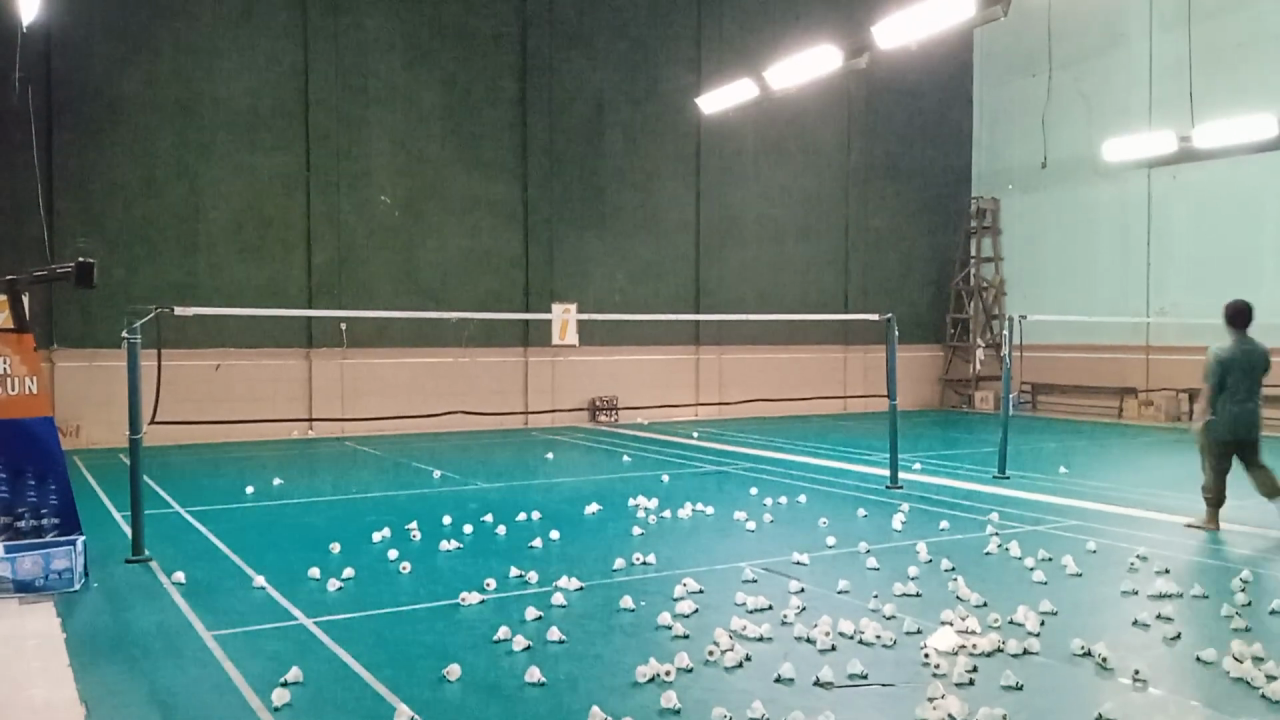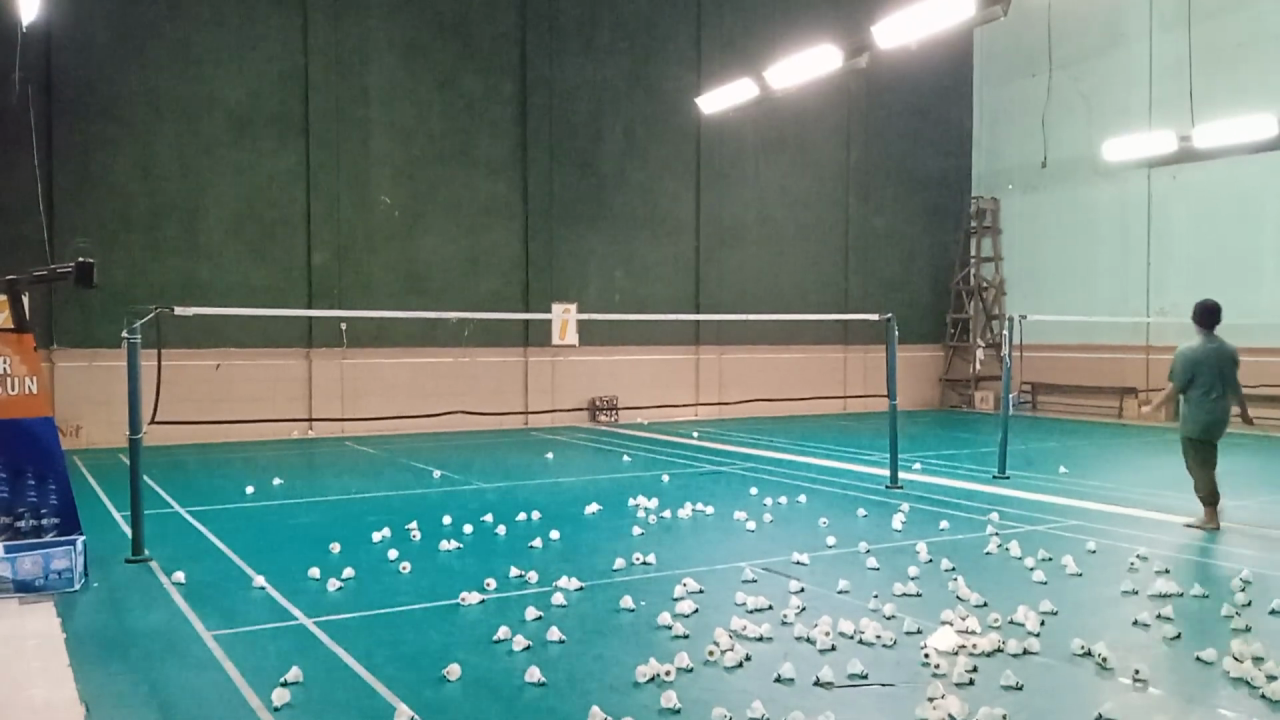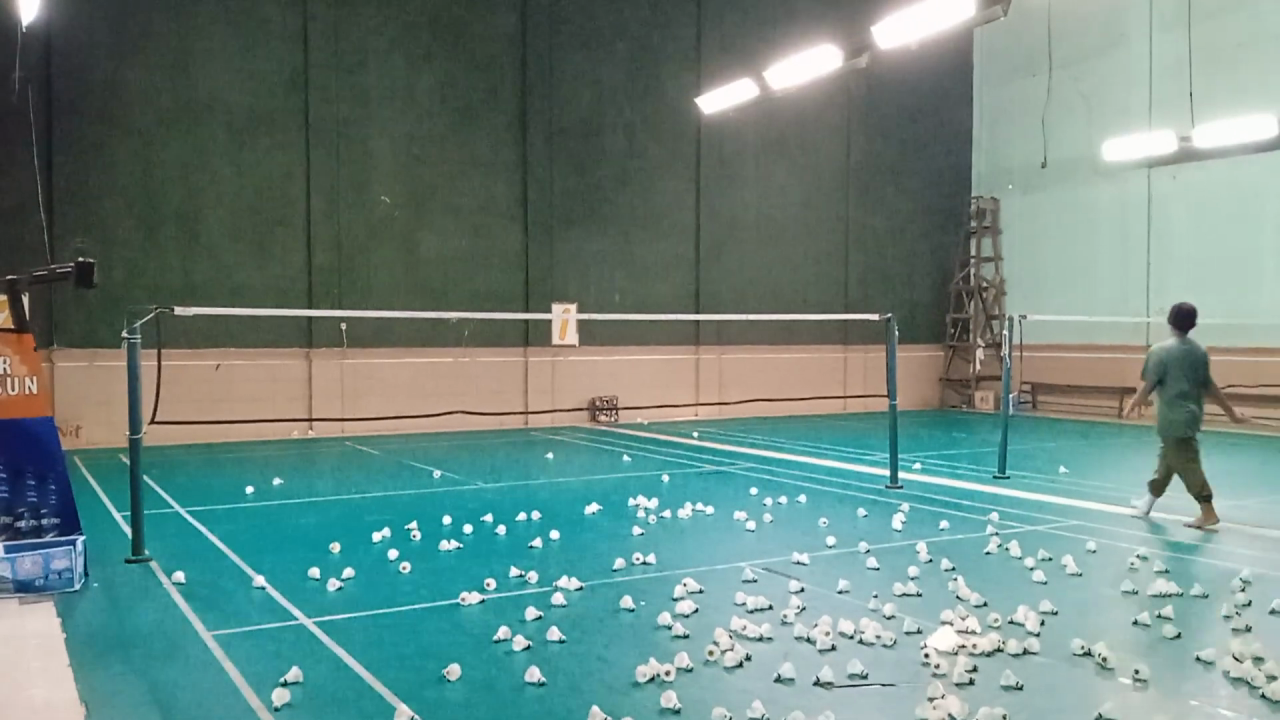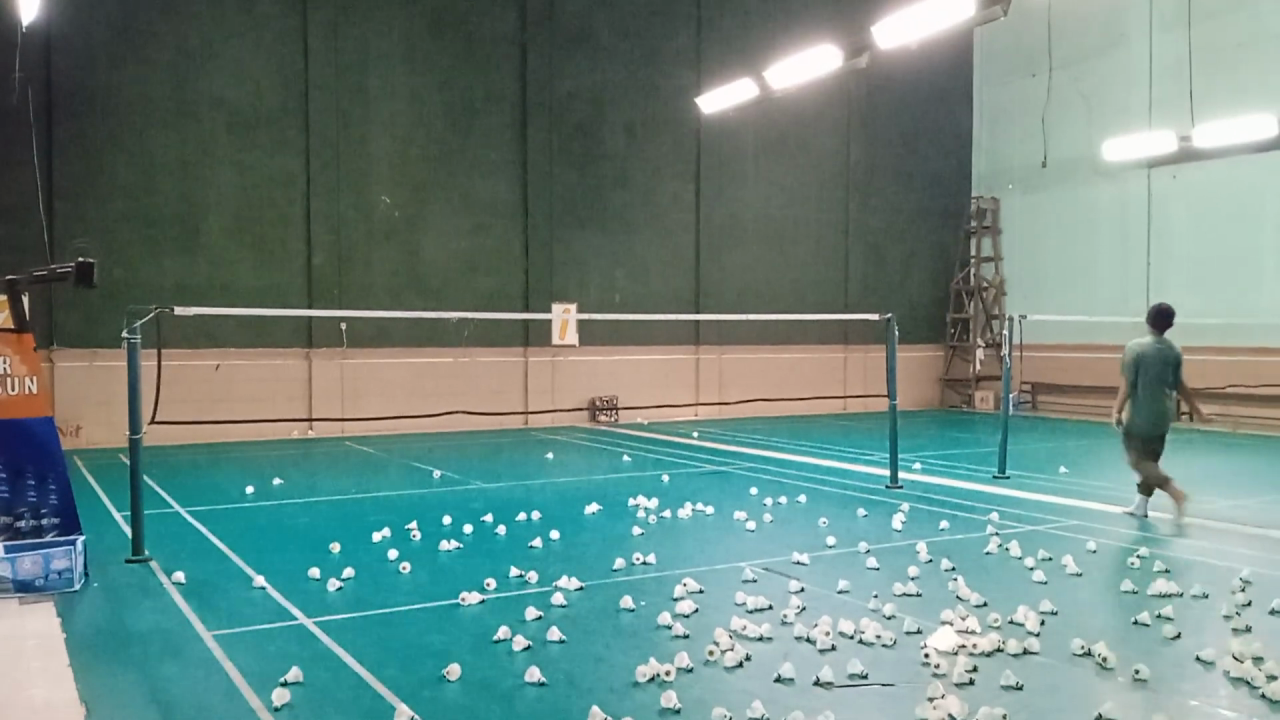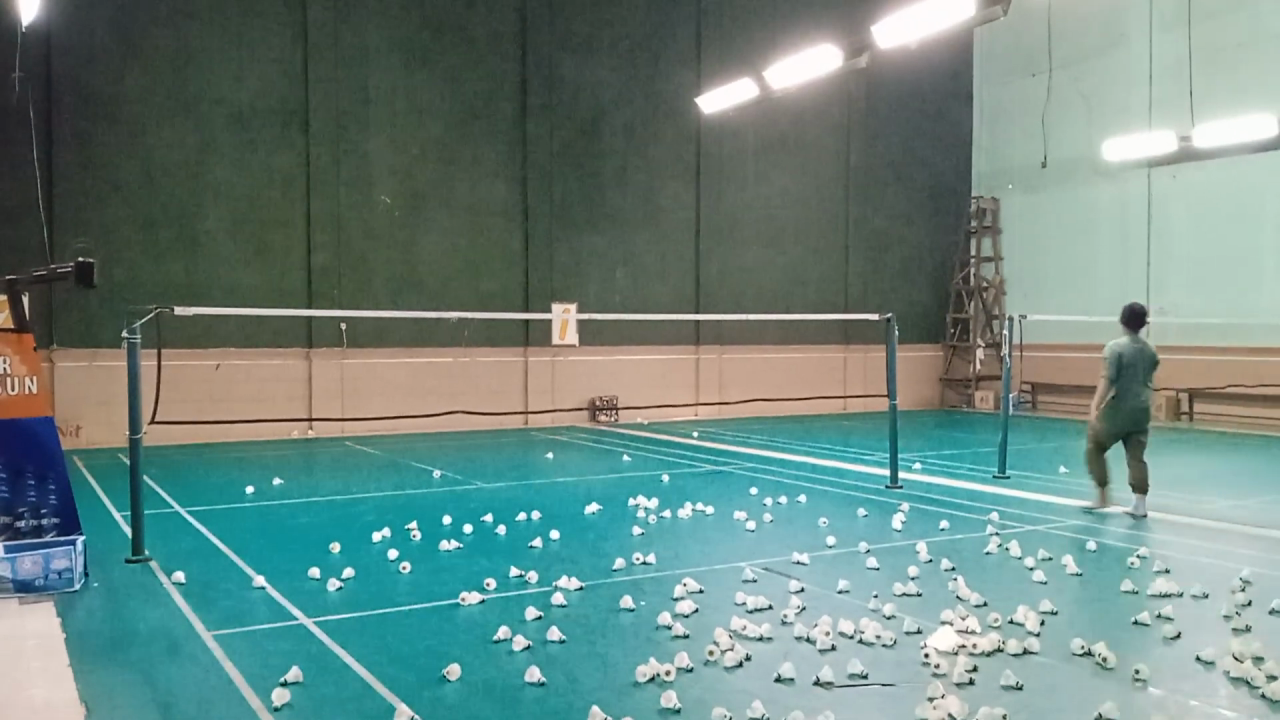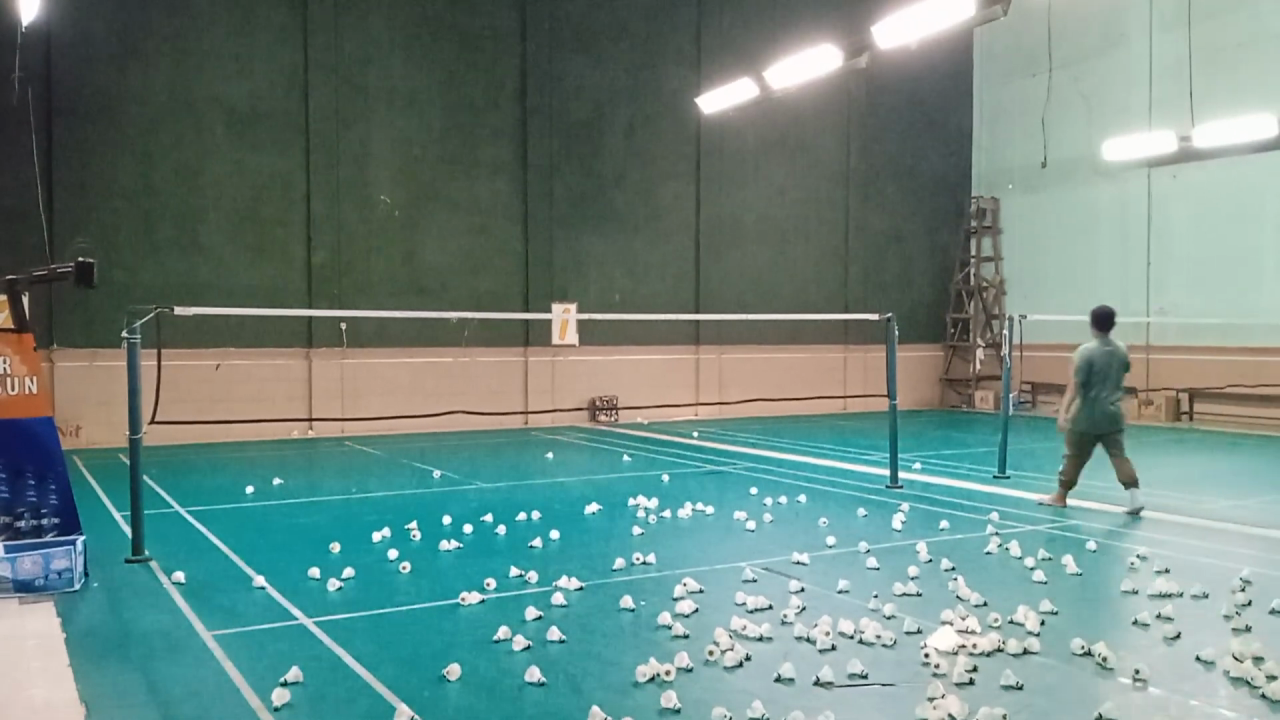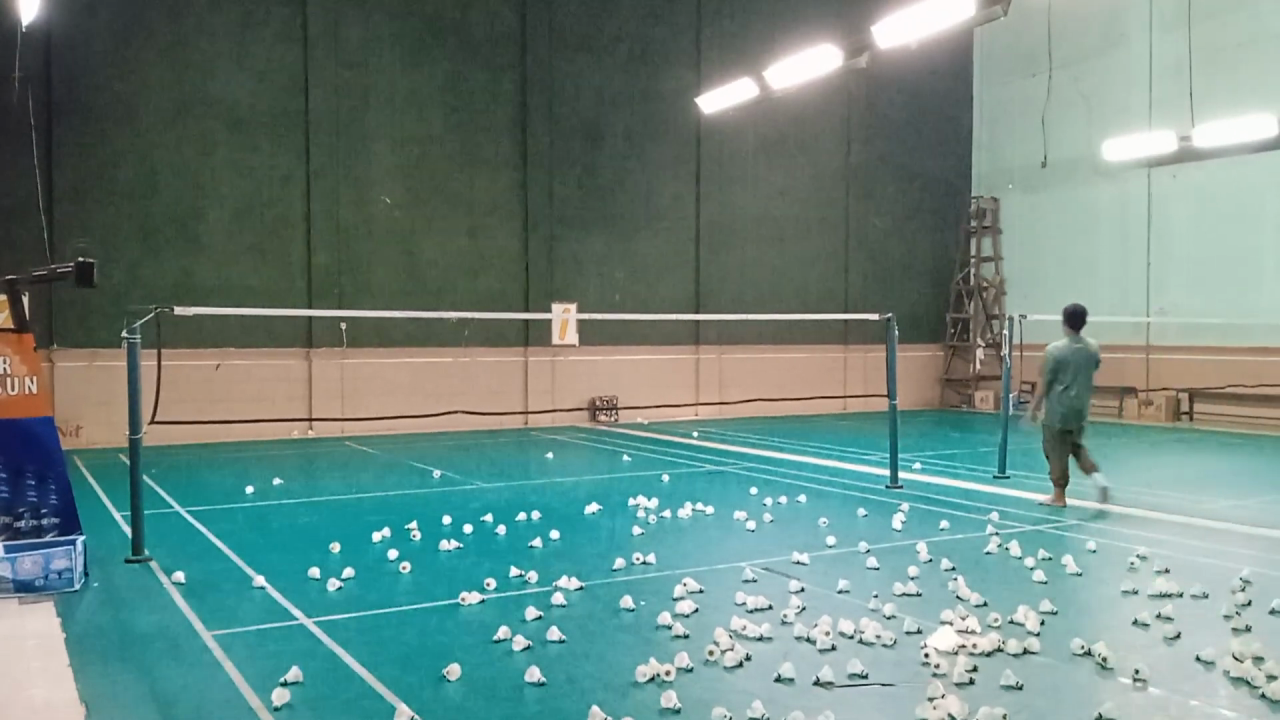
dt=0.2s
person 1, frame 1
left shoulder: (1219, 353)
left elbow: (1209, 389)
left wrist: (1202, 419)
left hip: (1221, 425)
right hip: (1250, 420)
left knee: (1215, 470)
right knee: (1255, 466)
left ankle: (1211, 517)
person 1, frame 2
left shoulder: (1187, 352)
right shoulder: (1229, 350)
left elbow: (1175, 388)
right elbow: (1234, 384)
left wrist: (1152, 407)
right wrist: (1243, 410)
left hip: (1196, 420)
right hip: (1219, 417)
left knee: (1200, 466)
right knee: (1206, 462)
left ankle: (1210, 516)
right ankle: (1211, 507)
person 1, frame 3
left shoulder: (1159, 351)
right shoulder: (1200, 351)
left elbow: (1148, 386)
right elbow: (1208, 386)
left wrist: (1132, 405)
right wrist: (1229, 410)
left hip: (1173, 418)
right hip: (1191, 415)
left knee: (1187, 464)
right knee: (1167, 459)
left ankle: (1208, 512)
right ankle: (1147, 504)
person 1, frame 4
left shoulder: (1135, 348)
right shoulder: (1174, 351)
left elbow: (1127, 384)
right elbow: (1179, 385)
left wrist: (1117, 411)
right wrist: (1194, 408)
left hip: (1141, 416)
right hip: (1163, 414)
left knee: (1140, 460)
right knee: (1149, 459)
left ankle: (1175, 492)
right ankle: (1141, 505)
person 1, frame 5
left shoulder: (1115, 348)
right shoulder: (1150, 350)
left elbow: (1106, 381)
left wrist: (1094, 408)
left hip: (1116, 413)
right hip: (1141, 413)
left knee: (1094, 449)
right knee: (1136, 458)
left ankle: (1102, 495)
right ankle: (1139, 503)
person 1, frame 6
left shoulder: (1086, 352)
right shoulder: (1121, 351)
left elbow: (1075, 386)
left wrist: (1063, 412)
left hip: (1087, 416)
right hip: (1113, 414)
left knee: (1074, 457)
right knee: (1119, 456)
left ankle: (1061, 496)
right ankle: (1134, 498)
person 1, frame 7
left shoulder: (1055, 350)
right shoulder: (1093, 348)
left elbow: (1044, 383)
right elbow: (1089, 376)
left wrist: (1034, 407)
left hip: (1058, 411)
right hip: (1080, 409)
left knee: (1056, 452)
right knee: (1076, 448)
left ankle: (1059, 495)
right ankle: (1098, 478)
